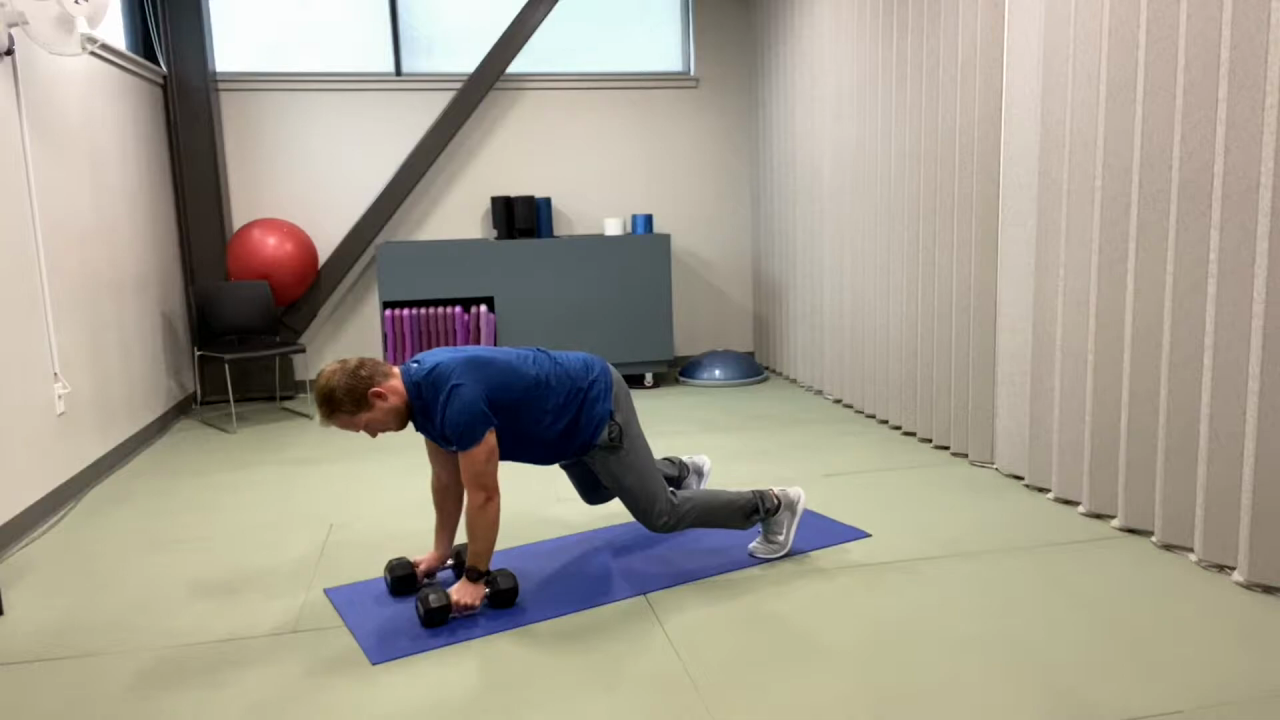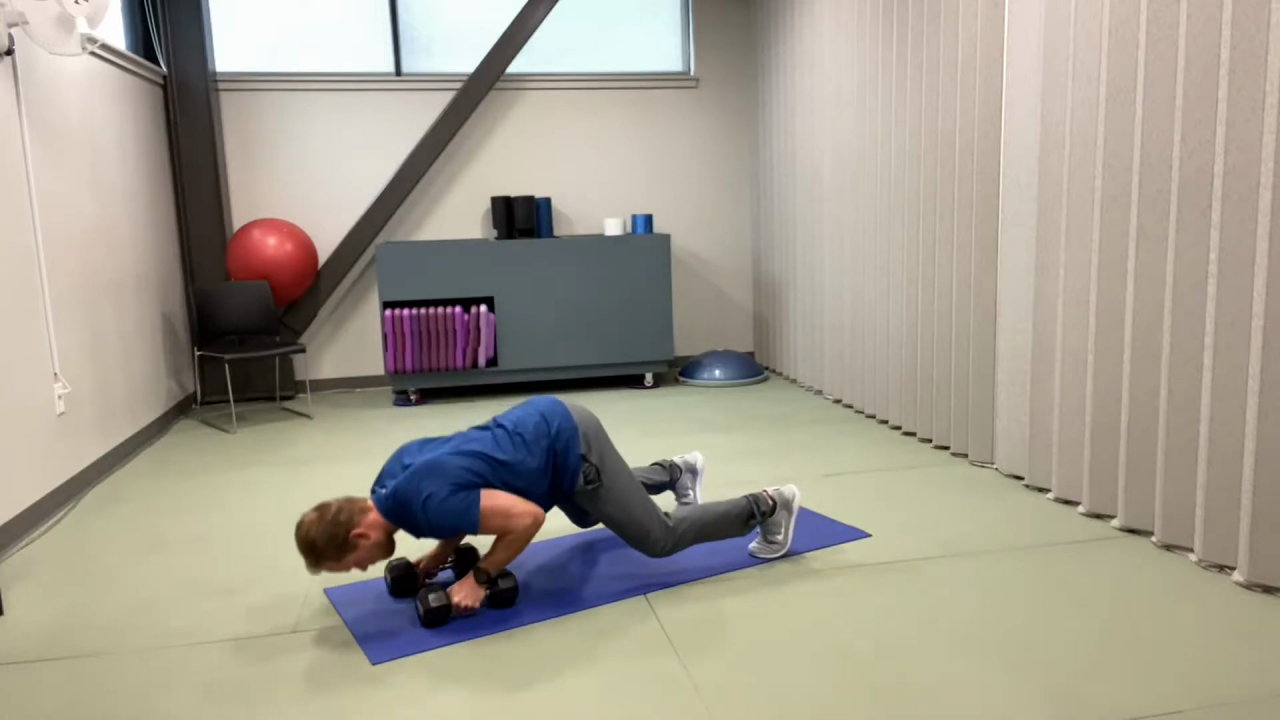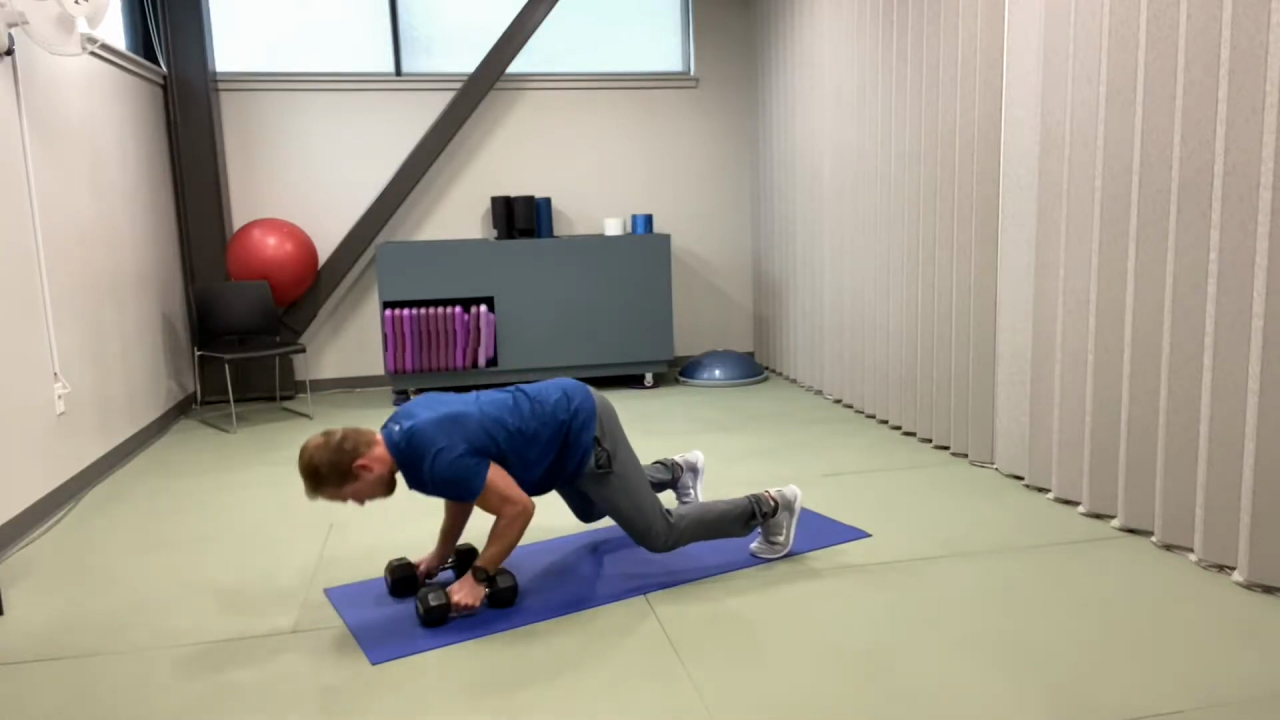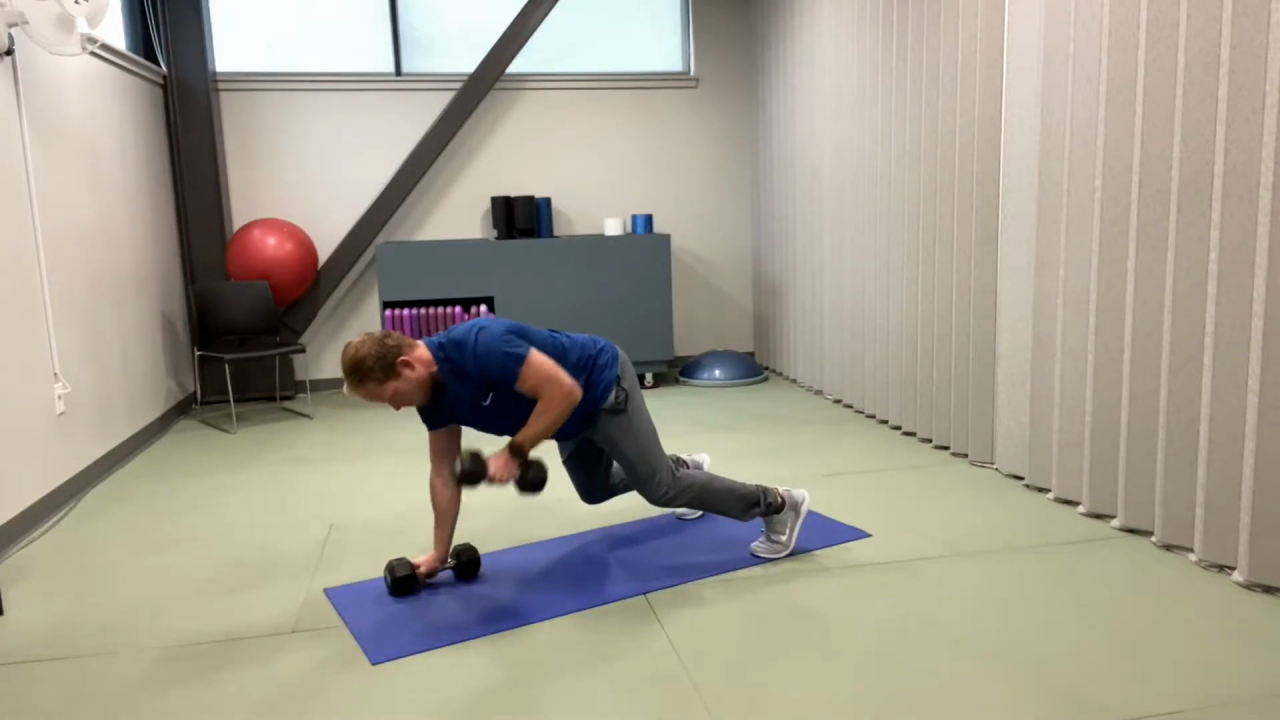
dt=0.7s
person 1, frame 1
left shoulder: (454, 397)
right shoulder: (418, 385)
left elbow: (484, 495)
right elbow: (446, 474)
left wrist: (474, 578)
right wrist: (440, 550)
left hip: (595, 404)
right hip: (573, 406)
left knee: (660, 513)
right knee: (599, 493)
left ankle: (772, 504)
right ankle: (683, 470)
person 1, frame 2
left shoulder: (427, 504)
right shoulder: (392, 483)
left elbow: (527, 517)
left wrist: (478, 578)
right wrist: (440, 555)
left hip: (570, 446)
right hip: (550, 424)
left knee: (658, 536)
right knee: (588, 516)
left ankle: (768, 505)
right ankle: (677, 471)
person 1, frame 3
left shoulder: (436, 454)
right shoulder: (402, 428)
left elbow: (519, 508)
left wrist: (478, 578)
right wrist: (441, 554)
left hip: (582, 429)
right hip: (563, 415)
left knee: (658, 533)
right knee: (591, 510)
left ankle: (770, 506)
right ankle: (677, 469)
person 1, frame 4
left shoulder: (482, 346)
right shoulder: (433, 385)
left elbow: (566, 392)
right elbow: (444, 471)
left wrist: (513, 454)
right wrist: (439, 552)
left hip: (601, 383)
right hip: (575, 406)
left knee: (659, 487)
right knee: (595, 490)
left ankle: (777, 504)
right ankle: (684, 465)
